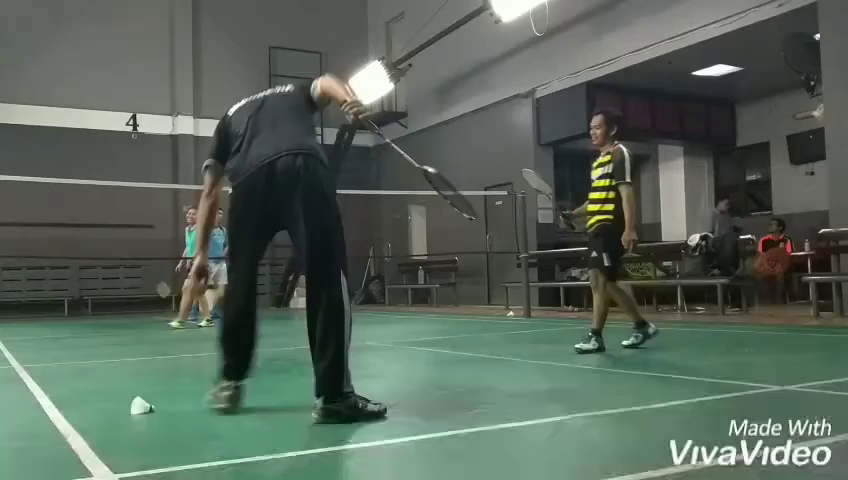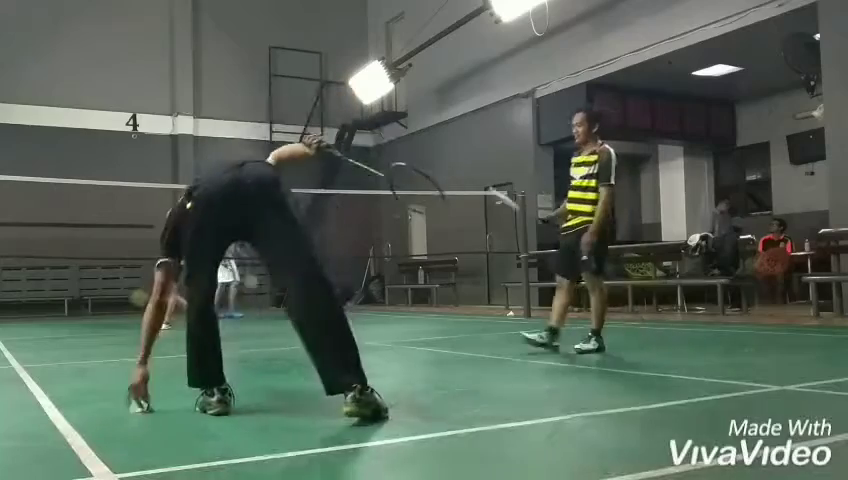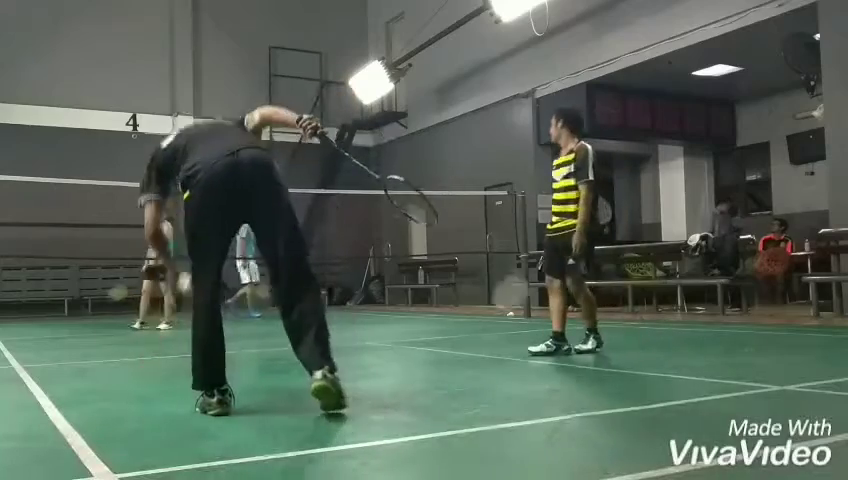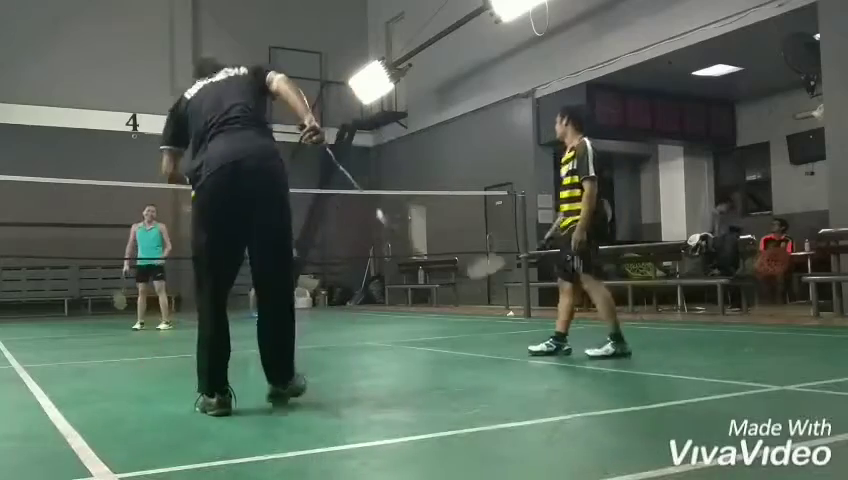
dt=0.4s
person 1, frame 1
left shoulder: (232, 115)
right shoulder: (297, 93)
left elbow: (209, 194)
right elbow: (325, 84)
left wrist: (202, 254)
right wrist: (349, 101)
left hip: (250, 176)
right hip: (302, 166)
left knee: (241, 283)
right knee: (326, 281)
left ankle: (230, 382)
right ankle: (333, 395)
person 1, frame 2
left shoulder: (177, 218)
left elbow: (158, 300)
right elbow: (276, 157)
left wrist: (142, 363)
right wrist: (309, 149)
left hip: (207, 198)
right hip: (260, 184)
left knee: (199, 297)
right knee: (308, 285)
left ankle: (213, 391)
right ankle: (355, 388)
person 1, frame 3
left shoulder: (161, 154)
right shoulder: (226, 127)
left elbow: (151, 227)
right elbow: (262, 114)
left wrist: (170, 267)
right wrist: (299, 120)
left hip: (204, 178)
right hip: (255, 163)
left knee: (206, 288)
right knee: (294, 276)
left ankle: (213, 391)
right ankle: (322, 371)
person 1, frame 4
left shoulder: (185, 100)
right shoulder: (250, 73)
left elbow: (168, 171)
right elbow: (281, 83)
left wrist: (196, 179)
right wrist: (309, 120)
left hip: (213, 174)
right hip: (262, 165)
left knee: (213, 290)
right knee: (274, 282)
left ankle: (214, 391)
right ankle: (281, 380)
person 2, frame 1
left shoulder: (619, 154)
right shoulder: (600, 159)
left elbow: (626, 193)
left wrist: (629, 229)
right wrist: (575, 213)
left hip: (609, 227)
right hip: (597, 228)
left knee: (599, 279)
right knee: (608, 282)
left ankle: (596, 336)
right ankle: (643, 326)
person 2, frame 2
left shoulder: (605, 154)
right shoulder: (577, 156)
left elbow: (606, 195)
left wrist: (593, 230)
right wrist: (554, 215)
left hip: (592, 229)
right hip: (570, 230)
left knee: (592, 280)
right knee: (563, 282)
left ankle: (596, 337)
right ankle: (552, 334)
person 2, frame 3
left shoulder: (583, 151)
right shoulder: (558, 158)
left elbow: (586, 194)
left wrist: (580, 231)
left hip: (575, 232)
right hip: (555, 231)
left knee: (575, 284)
right knee: (554, 283)
left ankle: (592, 333)
right ankle: (558, 340)
person 2, frame 4
left shoulder: (583, 146)
right shoulder: (571, 152)
left elbow: (590, 189)
left wrist: (580, 228)
right wrist: (555, 228)
left hip: (584, 227)
right hip: (572, 229)
left knee: (589, 281)
right knee: (567, 284)
left ankle: (617, 341)
right ankle: (558, 340)
